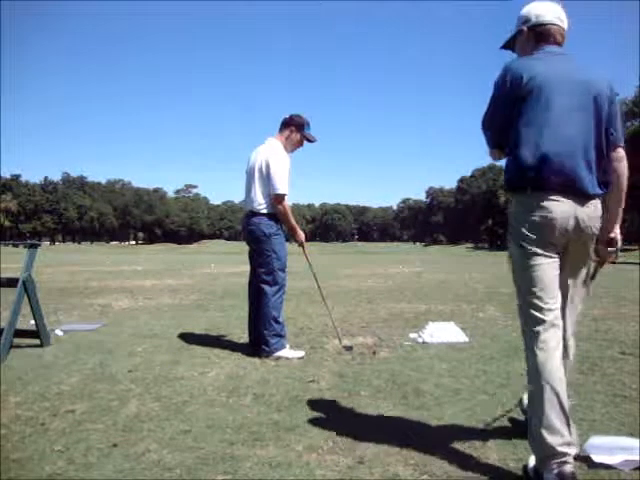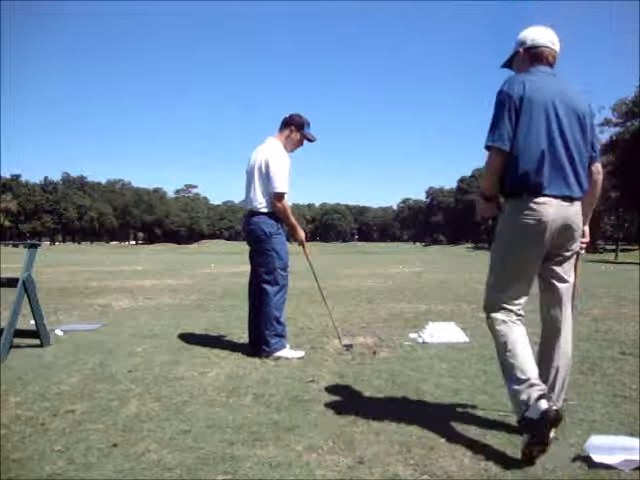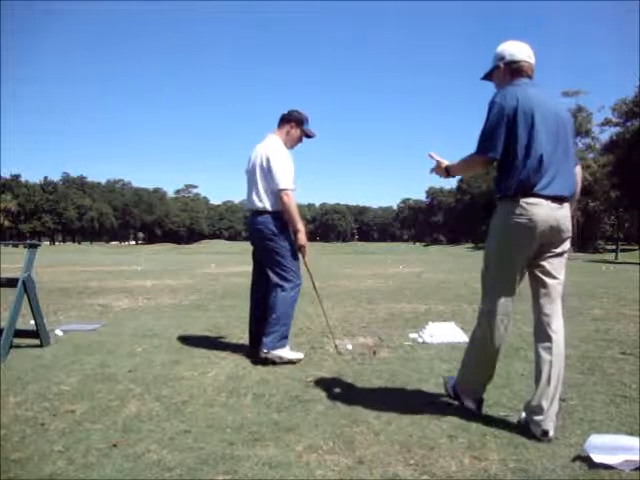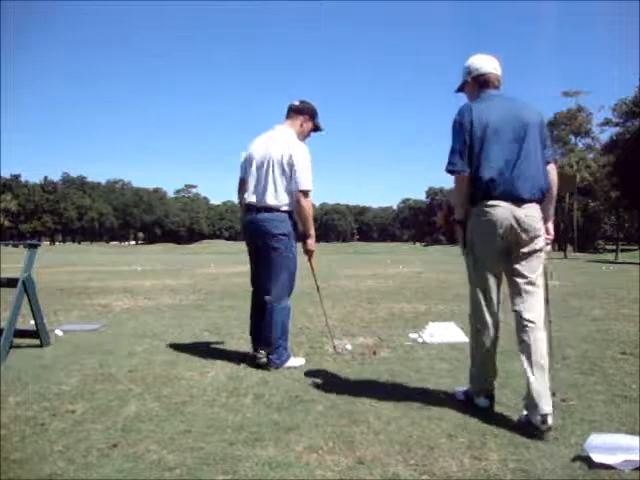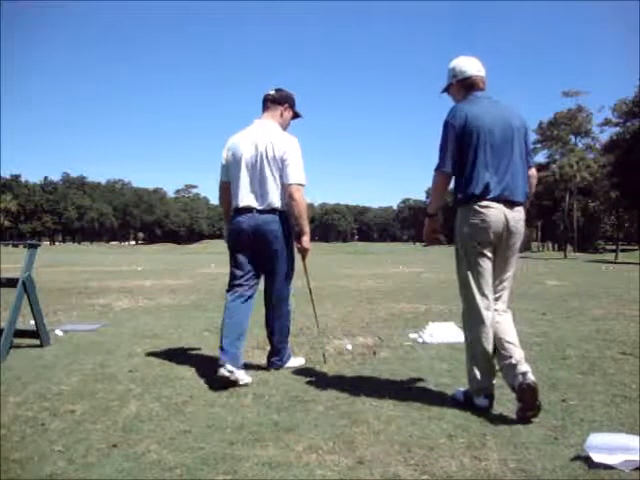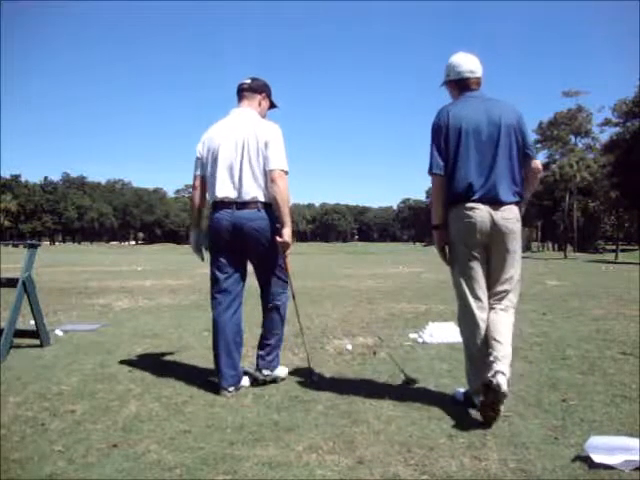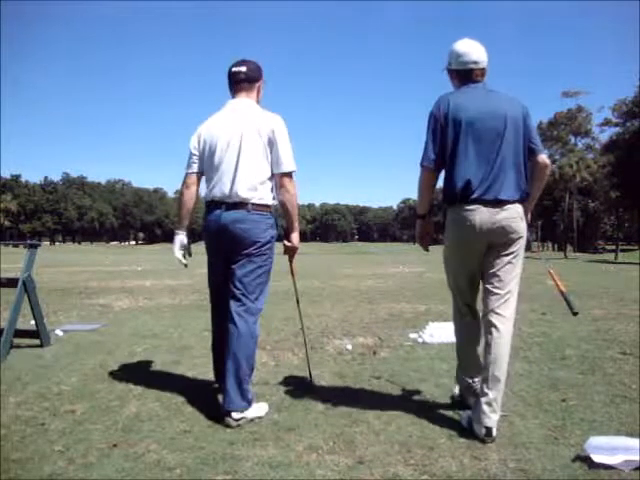
dt=0.4s
person 1, frame 1
left shoulder: (517, 72)
right shoulder: (599, 83)
left elbow: (496, 150)
right elbow: (617, 160)
right wrist: (613, 224)
left hip: (537, 208)
right hip: (588, 210)
left knee: (543, 327)
right knee: (563, 324)
right ankle: (545, 414)
person 1, frame 2
left shoulder: (515, 88)
right shoulder: (579, 102)
left elbow: (497, 155)
right elbow: (595, 171)
left wrist: (487, 196)
right wrist: (585, 220)
left hip: (527, 209)
right hip: (569, 212)
left knee: (503, 309)
right knee: (559, 319)
left ankle: (535, 401)
right ankle: (544, 411)
person 1, frame 3
left shoulder: (506, 98)
right shoulder: (560, 109)
left elbow: (484, 160)
right elbow: (576, 173)
left wrist: (449, 169)
left hip: (520, 210)
right hip: (560, 213)
left knee: (496, 306)
right knee: (550, 316)
left ankle: (470, 390)
right ankle: (542, 418)
person 1, frame 4
left shoulder: (468, 113)
right shoulder: (532, 114)
left elbow: (461, 177)
right elbow: (551, 172)
left wrist: (460, 221)
right wrist: (548, 219)
left hip: (488, 214)
right hip: (530, 214)
left knee: (485, 309)
right knee: (531, 311)
left ankle: (481, 390)
right ankle: (540, 408)
person 1, frame 5
left shoulder: (459, 114)
right shoulder: (515, 117)
left elbow: (444, 175)
right elbow: (531, 175)
left wrist: (431, 216)
left hip: (477, 213)
right hip: (513, 214)
left knee: (479, 306)
right knee: (499, 303)
left ankle: (481, 390)
right ankle: (520, 374)
person 1, frame 6
left shoulder: (447, 116)
right shoulder: (510, 112)
left elbow: (439, 178)
right elbow: (534, 168)
left wrist: (437, 226)
left hip: (466, 215)
right hip: (507, 214)
left knee: (473, 306)
right knee: (503, 302)
left ankle: (479, 387)
right ankle: (498, 376)
person 1, frame 7
left shoulder: (446, 106)
right shoulder: (515, 107)
left elbow: (430, 169)
right elbow: (542, 163)
left wrist: (422, 216)
right wrist: (527, 206)
left hip: (465, 215)
right hip: (510, 216)
left knee: (465, 307)
right knee: (500, 313)
left ankle: (470, 388)
right ankle: (486, 414)
person 2, frame 1
left shoulder: (259, 151)
right shoulder: (278, 155)
right elbow: (279, 201)
right wrist: (295, 230)
left hip: (253, 220)
right hip: (267, 224)
left knee: (259, 283)
right knee: (273, 284)
left ankle: (258, 340)
right ankle: (272, 344)
person 2, frame 2
left shoulder: (261, 150)
right shoulder: (278, 155)
right elbow: (278, 201)
right wrist: (296, 229)
left hip: (254, 220)
right hip: (267, 224)
left knee: (259, 283)
right knee: (275, 283)
left ankle: (258, 341)
right ankle: (273, 344)
person 2, frame 3
left shoulder: (258, 150)
right shoulder: (279, 152)
right elbow: (285, 196)
right wrist: (299, 230)
left hip: (256, 220)
right hip: (273, 222)
left knee: (262, 284)
right knee: (288, 281)
left ankle: (258, 342)
right ankle: (273, 343)
person 2, frame 4
left shoulder: (257, 143)
right shoulder: (297, 148)
left elbow: (241, 188)
right elbow: (302, 198)
right wrist: (310, 234)
left hip: (252, 219)
right hip: (278, 222)
left knee: (260, 288)
right knee: (278, 291)
left ankle: (260, 347)
right ankle: (277, 356)
person 2, frame 5
left shoulder: (234, 141)
right shoulder: (286, 142)
left elbow: (224, 191)
right elbow: (294, 193)
left wrist: (230, 224)
right wrist: (304, 232)
left hip: (241, 222)
right hip: (274, 223)
left knee: (239, 290)
right knee: (278, 294)
left ankle: (230, 360)
right ankle: (279, 357)
person 2, frame 6
left shoulder: (211, 133)
right shoulder: (268, 129)
left elbow: (198, 188)
right elbow: (277, 180)
left wrist: (197, 230)
right wrist: (286, 225)
left hip: (221, 218)
right hip: (259, 217)
left knee: (225, 298)
right knee: (275, 290)
left ankle: (229, 377)
right ankle: (267, 360)
person 2, frame 7
left shoulder: (207, 126)
right shoulder: (270, 122)
left elbow: (189, 184)
right elbow: (285, 183)
left wrist: (181, 230)
right wrist: (294, 228)
left hip: (215, 219)
right hip: (254, 220)
left knee: (222, 306)
right knee: (244, 308)
left ankle: (226, 383)
right ankle: (237, 401)
